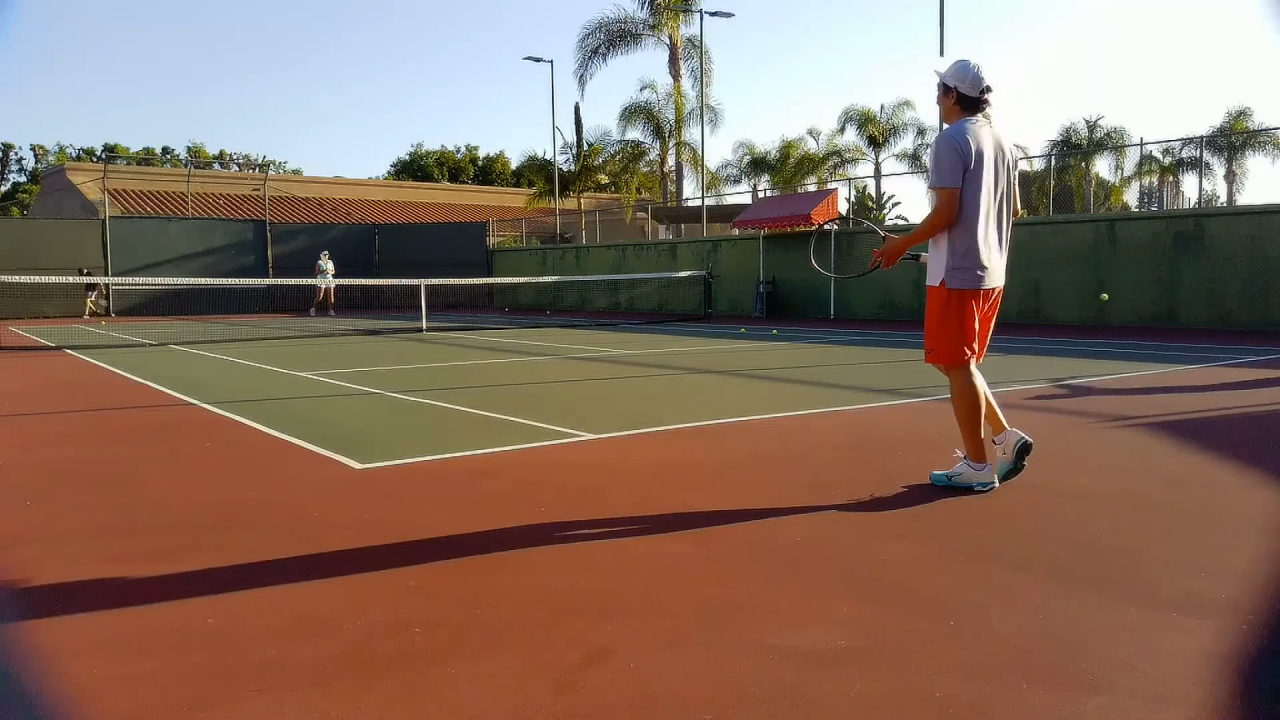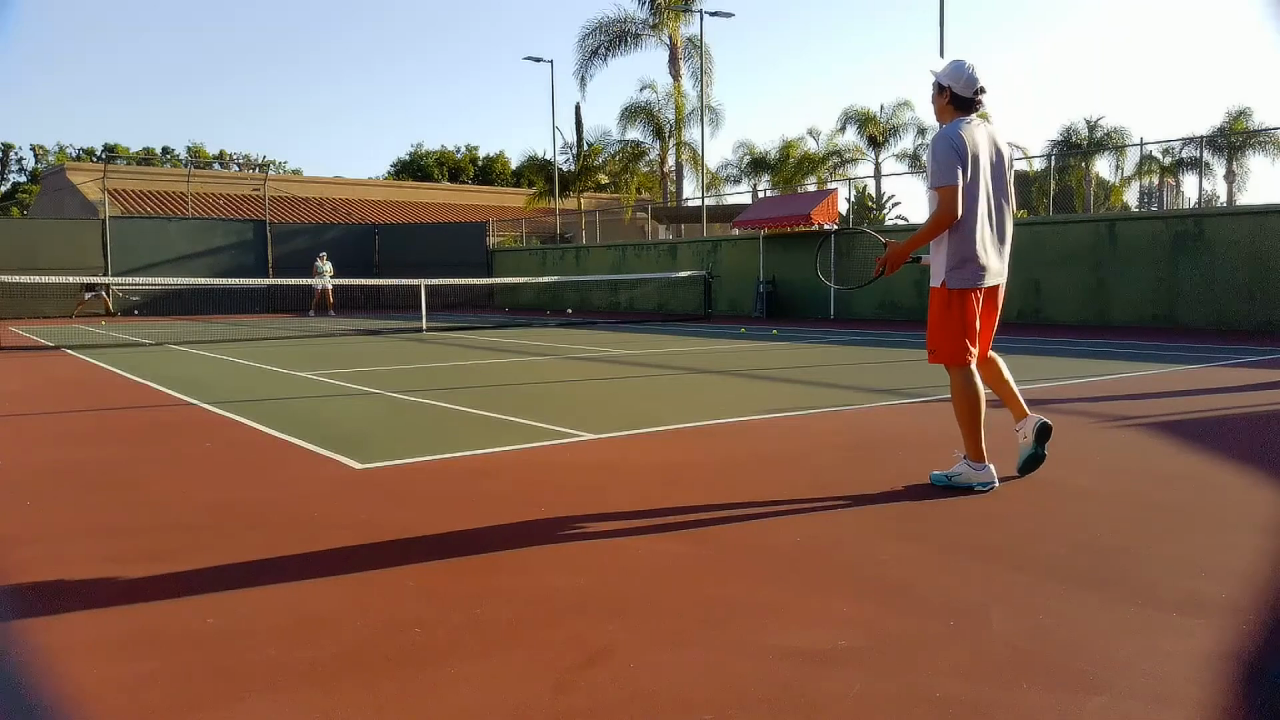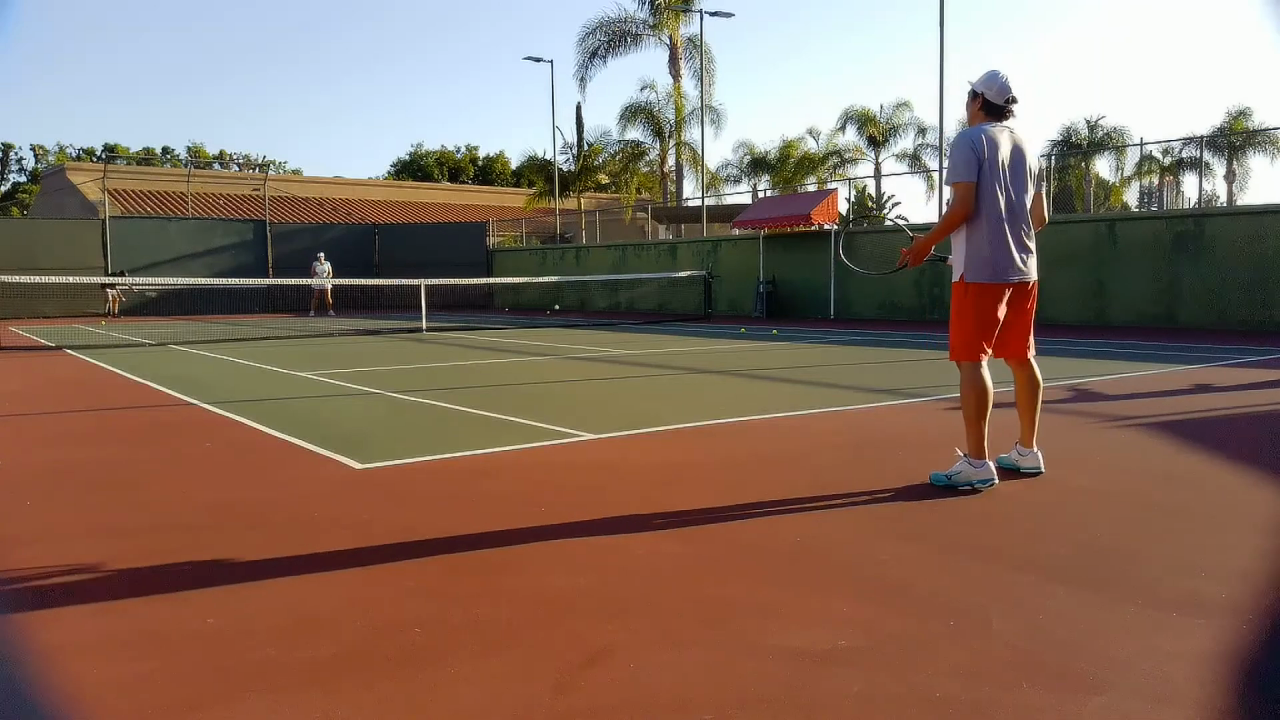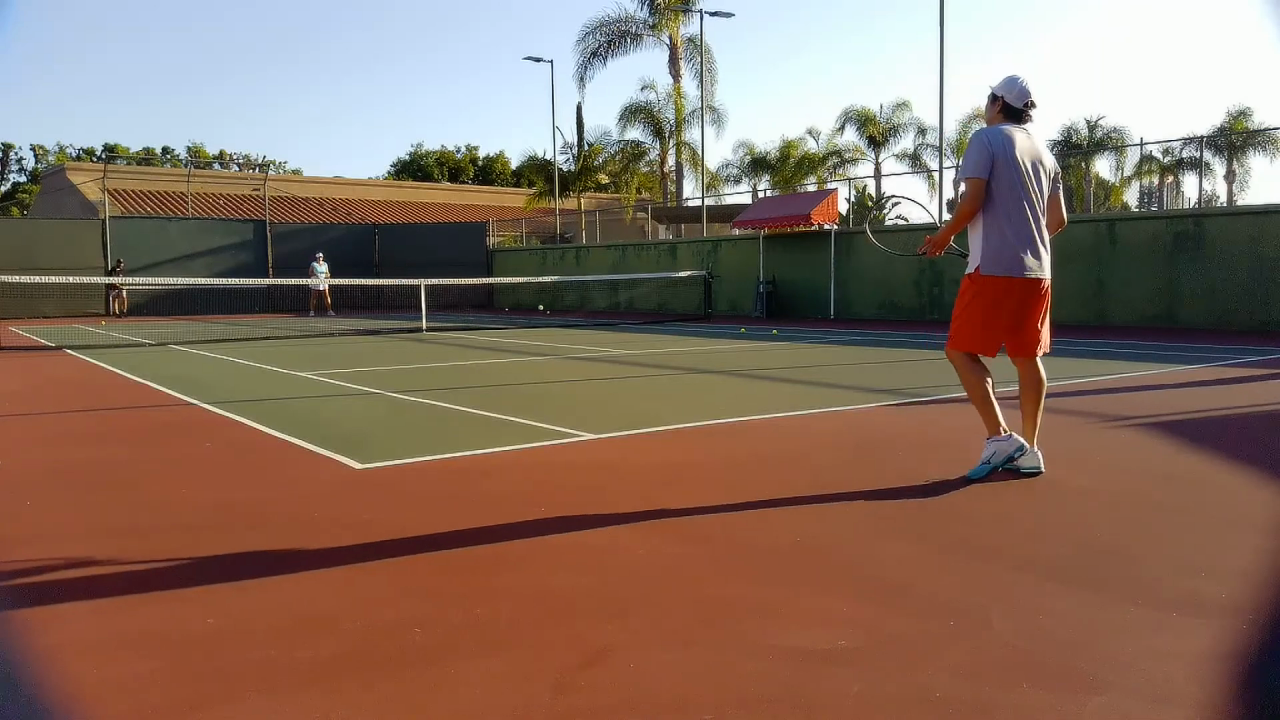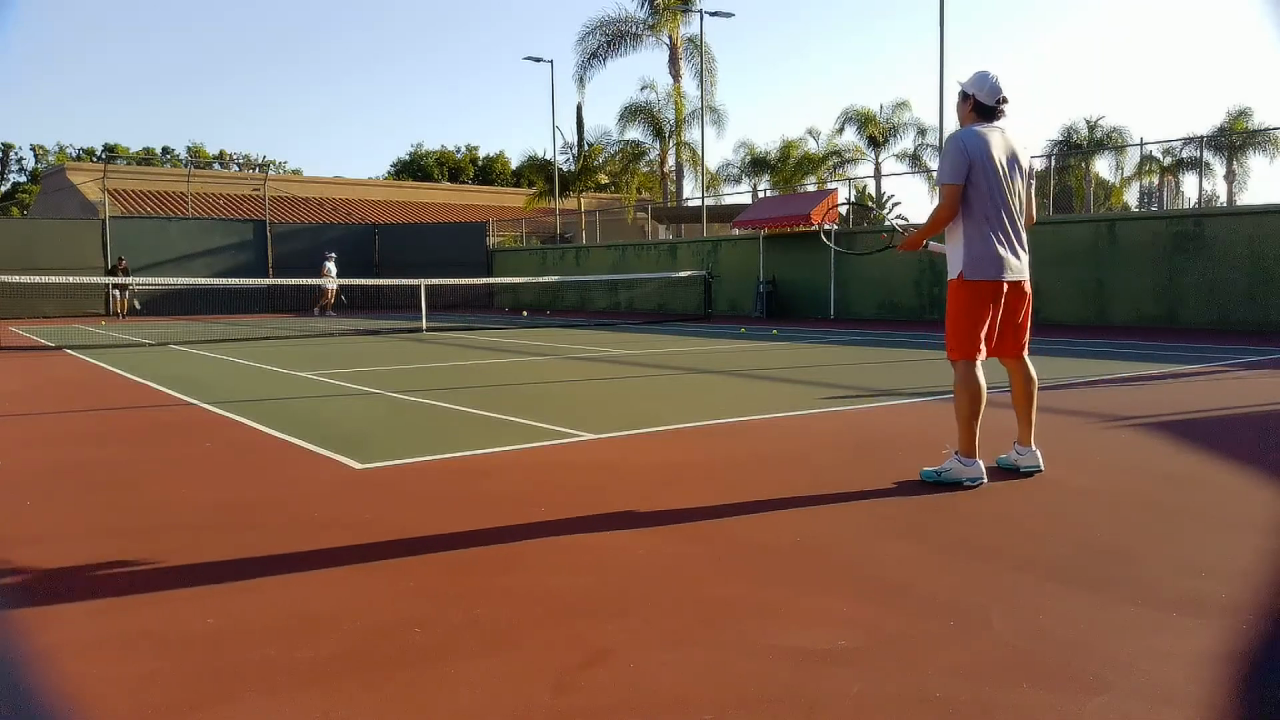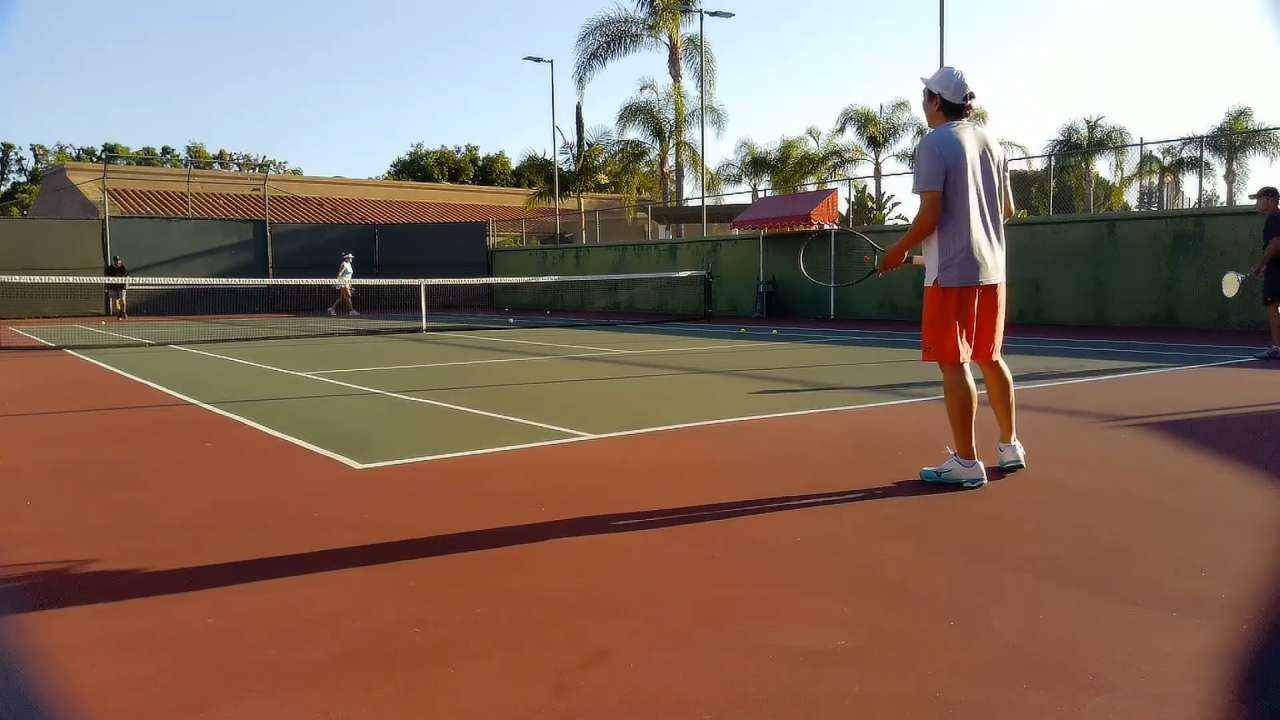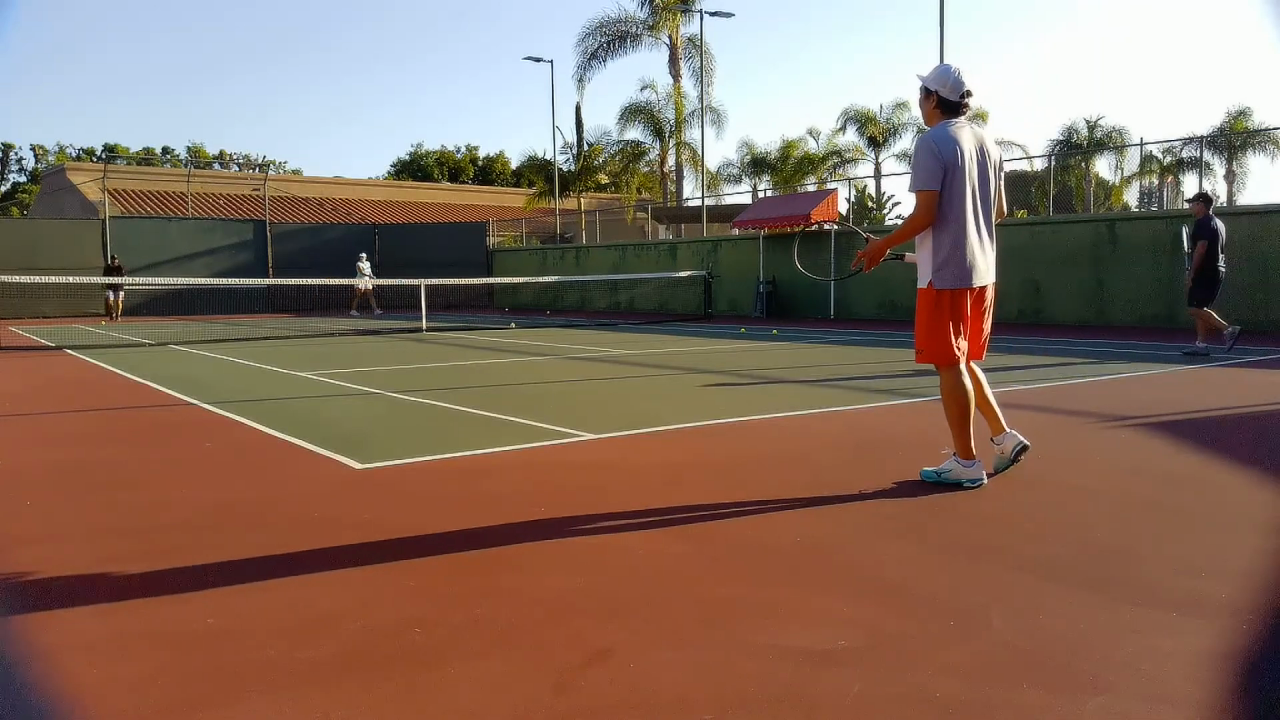
dt=0.5s
person 1, frame 1
left shoulder: (952, 138)
right shoulder: (1002, 142)
left elbow: (946, 212)
right elbow: (1013, 210)
left wrist: (902, 244)
left hip: (956, 272)
right hip: (991, 270)
left knee: (956, 365)
right knee: (963, 364)
left ankle: (978, 465)
right ankle: (1005, 438)
person 1, frame 2
left shoulder: (948, 139)
right shoulder: (997, 141)
left elbow: (949, 211)
right elbow: (1009, 206)
left wrist: (905, 248)
left hip: (958, 271)
right hip: (994, 267)
left knee: (960, 365)
right knee: (980, 355)
left ankle: (977, 466)
right ankle: (1028, 422)
person 1, frame 3
left shoulder: (969, 139)
right shoulder: (1027, 148)
left elbow: (962, 207)
right elbow: (1040, 217)
left wrist: (926, 242)
left hip: (980, 270)
right hip: (1022, 269)
left knee: (972, 361)
right knee: (1021, 358)
left ankle: (977, 463)
right ankle: (1027, 450)
person 1, frame 4
left shoulder: (986, 138)
right shoulder: (1043, 152)
left elbow: (972, 201)
right elbow: (1058, 220)
left wrist: (943, 235)
left hip: (993, 266)
right hip: (1036, 268)
left knee: (962, 351)
right knee: (1027, 357)
left ankle: (1000, 437)
right ankle: (1029, 449)
person 1, frame 5
left shoulder: (961, 141)
right shoulder: (1017, 148)
left elbow: (948, 207)
right elbow: (1029, 216)
left wrist: (918, 237)
left hip: (975, 269)
right hip: (1016, 268)
left knee: (967, 361)
right knee: (1016, 358)
left ankle: (967, 461)
right ankle: (1026, 449)
person 1, frame 6
left shoulder: (935, 144)
right shoulder: (991, 144)
left elbow: (929, 215)
right elbow: (1007, 209)
left wrist: (899, 251)
left hip: (953, 272)
right hip: (992, 268)
left knee: (953, 363)
right knee: (988, 358)
left ankle: (967, 462)
right ankle: (1010, 446)
person 1, frame 7
left shoulder: (932, 142)
right shoulder: (987, 143)
left elbow: (925, 214)
right elbow: (999, 211)
left wrist: (883, 245)
left hip: (945, 273)
right hip: (981, 269)
left knee: (949, 364)
right knee: (964, 361)
left ankle: (966, 462)
right ankle: (1005, 437)
